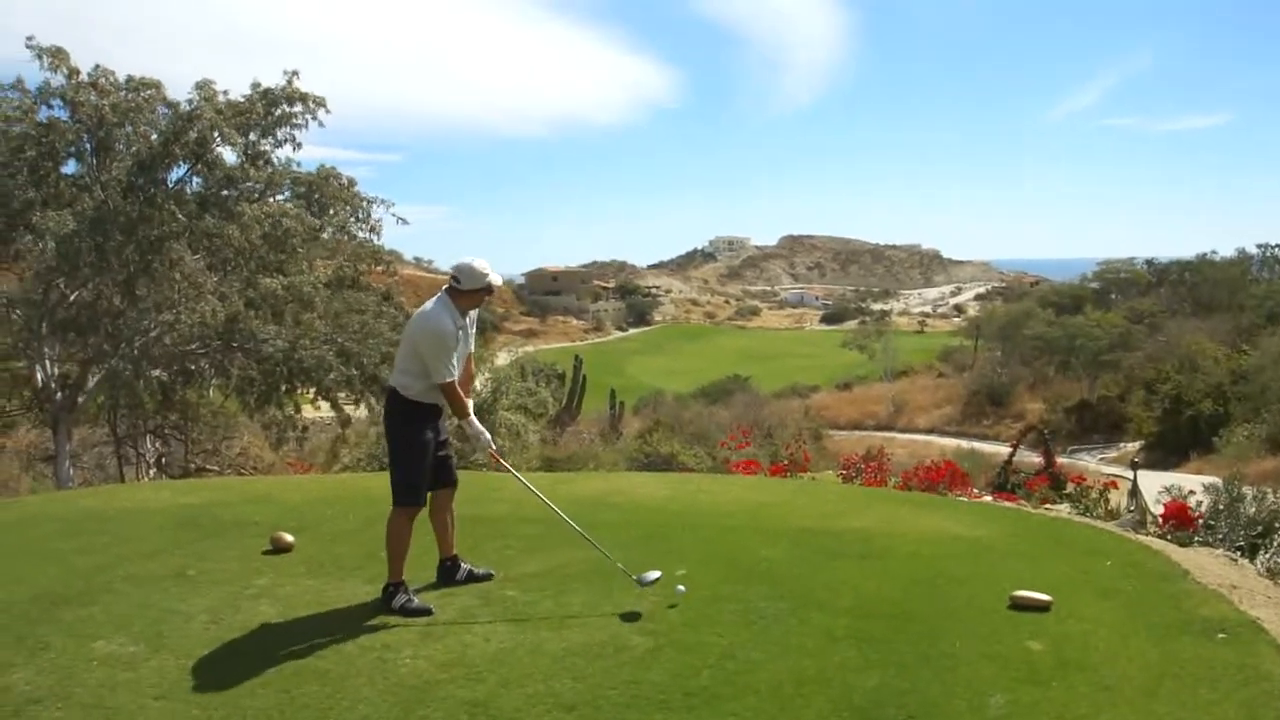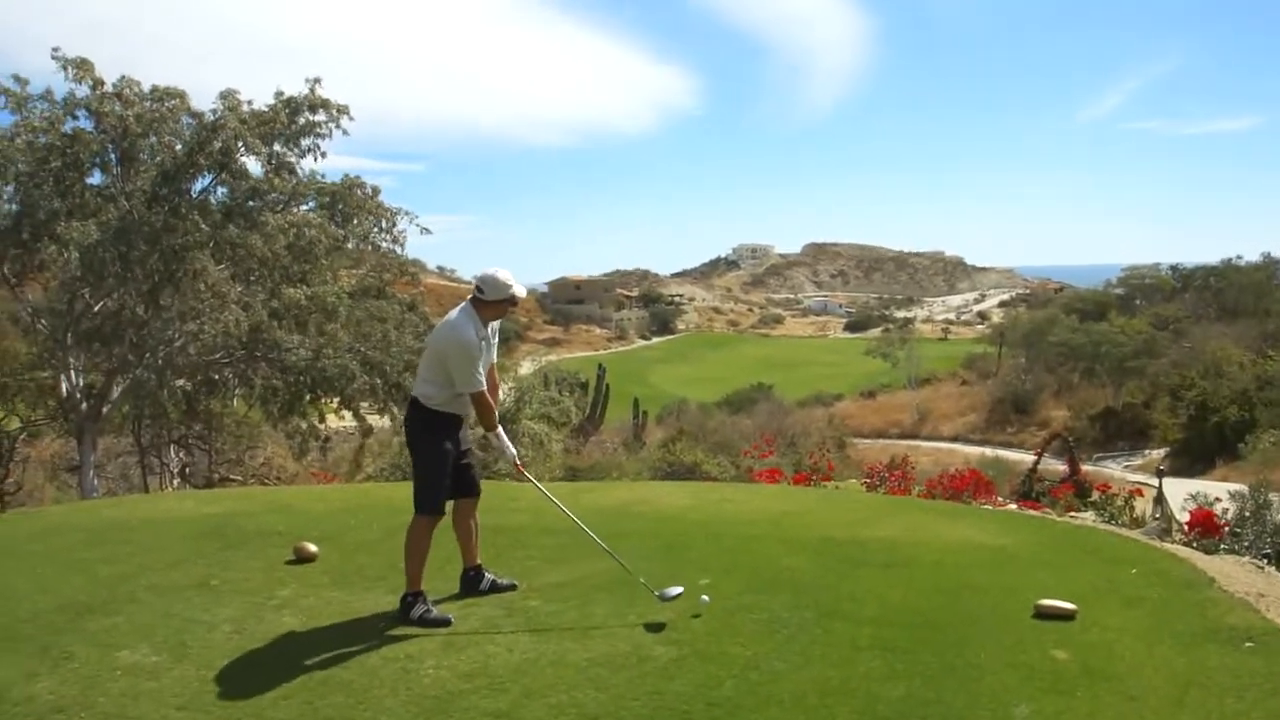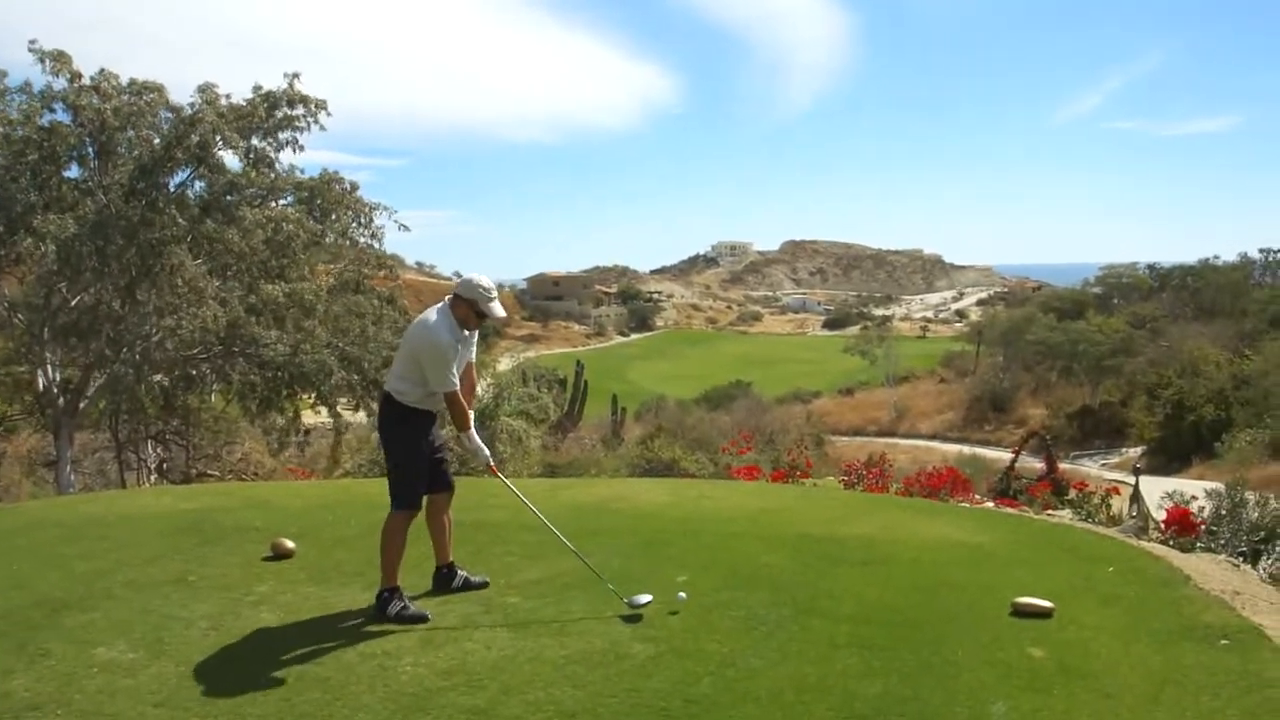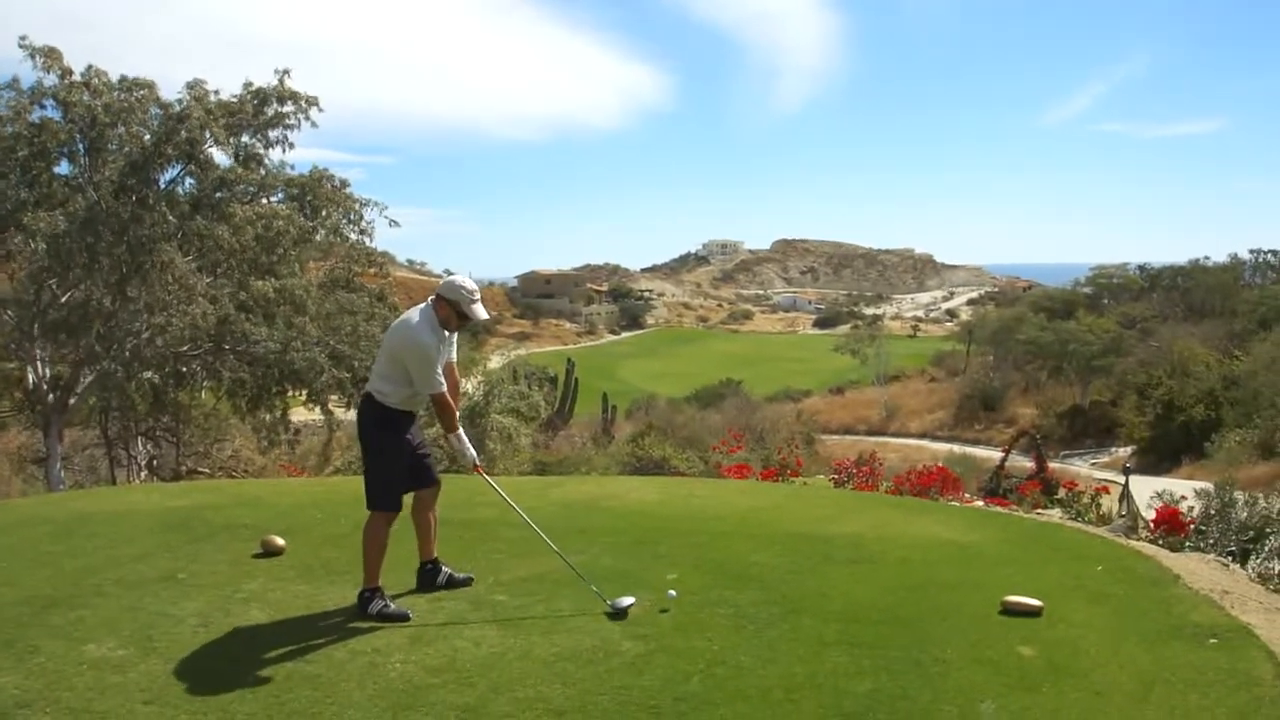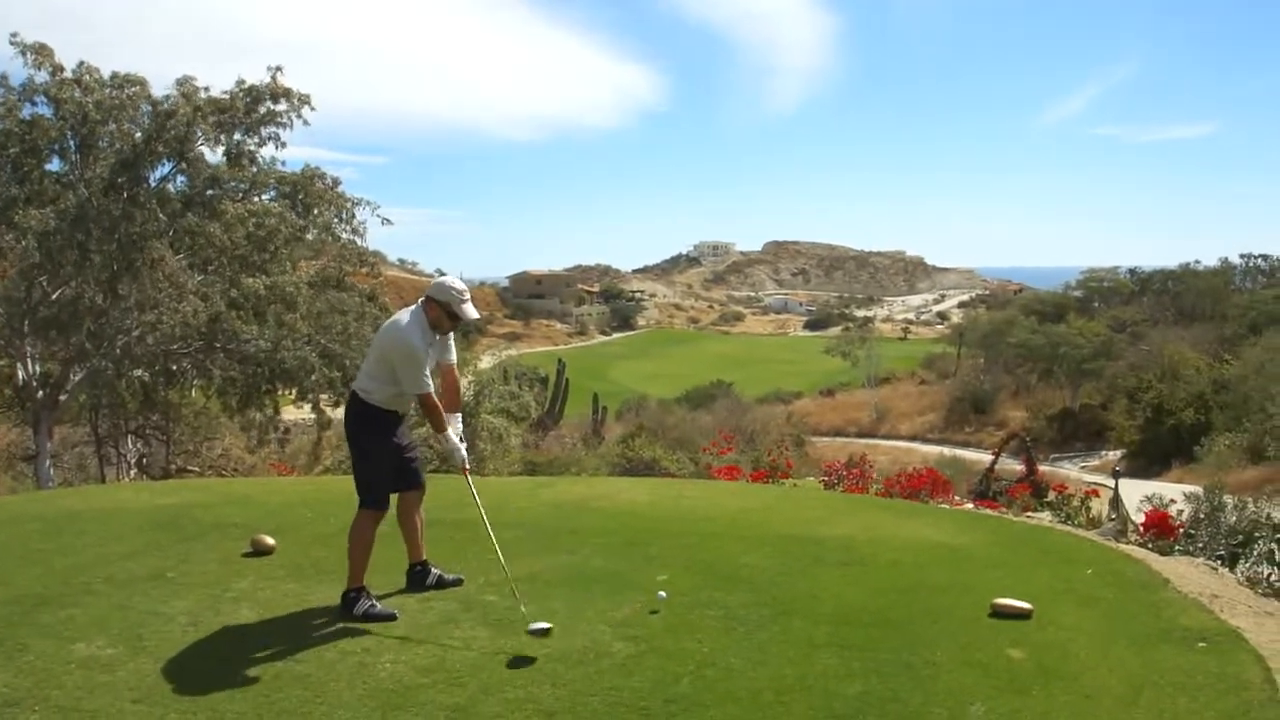
dt=0.4s
person 1, frame 1
left shoulder: (465, 314)
right shoulder: (436, 324)
left elbow: (466, 366)
right elbow: (449, 387)
left wrist: (467, 410)
right wrist: (473, 426)
left hip: (431, 410)
right hip: (409, 412)
left knee: (444, 489)
right knee: (408, 503)
left ankle: (450, 565)
right ankle: (394, 587)
person 1, frame 2
left shoulder: (487, 323)
right shoulder: (461, 336)
left elbow: (490, 377)
right elbow: (478, 397)
left wrist: (494, 427)
right wrist: (500, 440)
left hip: (451, 420)
right hip: (429, 421)
left knee: (468, 497)
right knee: (429, 512)
left ankle: (473, 575)
right ankle: (412, 598)
person 1, frame 3
left shoulder: (465, 323)
right shoulder: (436, 335)
left elbow: (468, 374)
right elbow: (452, 396)
left wrist: (469, 424)
right wrist: (472, 440)
left hip: (425, 416)
right hip: (403, 417)
left knee: (442, 493)
right knee: (406, 506)
left ankle: (446, 572)
right ankle: (388, 593)
person 1, frame 4
left shoulder: (444, 323)
right shoulder: (419, 338)
left elbow: (451, 376)
right elbow: (440, 399)
left wrist: (455, 429)
right wrist: (460, 442)
left hip: (403, 416)
right hip: (382, 418)
left knee: (428, 487)
right knee: (385, 508)
left ankle: (430, 569)
right ankle: (370, 594)
person 1, frame 5
left shoulder: (440, 327)
right shoulder: (408, 338)
left elbow: (449, 378)
right elbow: (427, 400)
left wrist: (456, 427)
right wrist: (451, 441)
left hip: (394, 415)
right hip: (368, 416)
left knee: (412, 491)
right knee: (374, 507)
left ankle: (419, 570)
right ankle: (354, 594)
